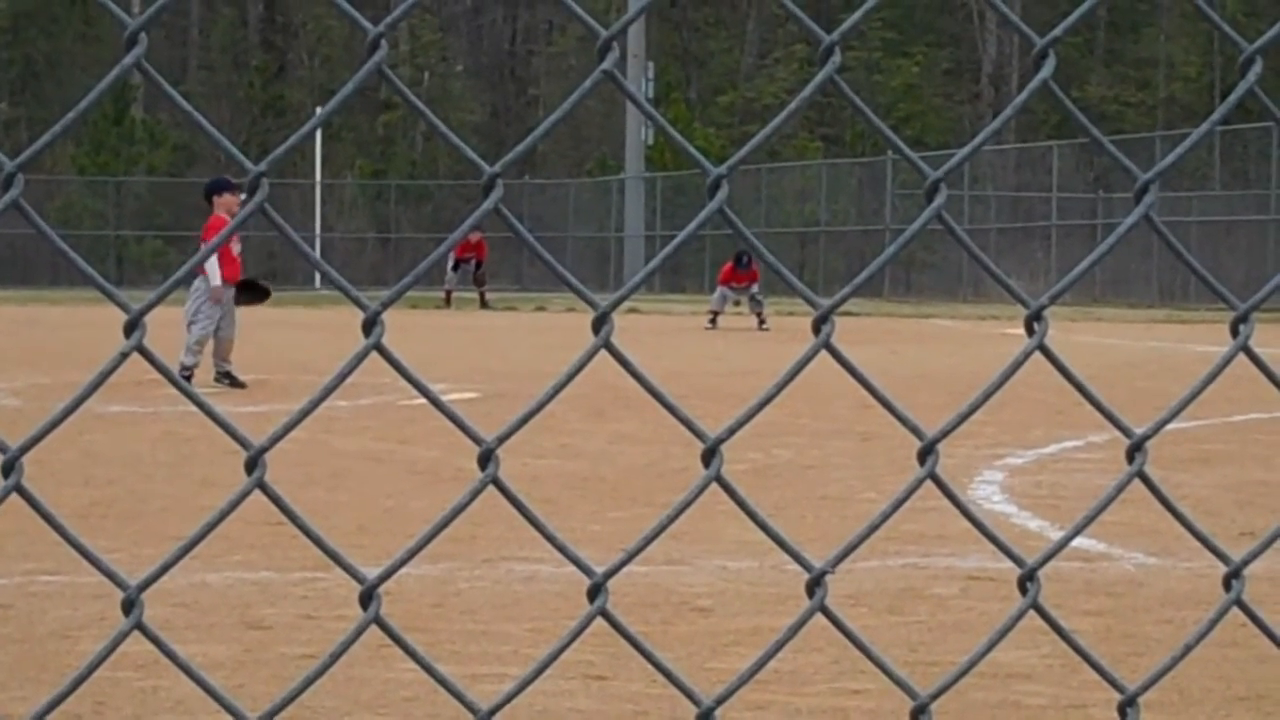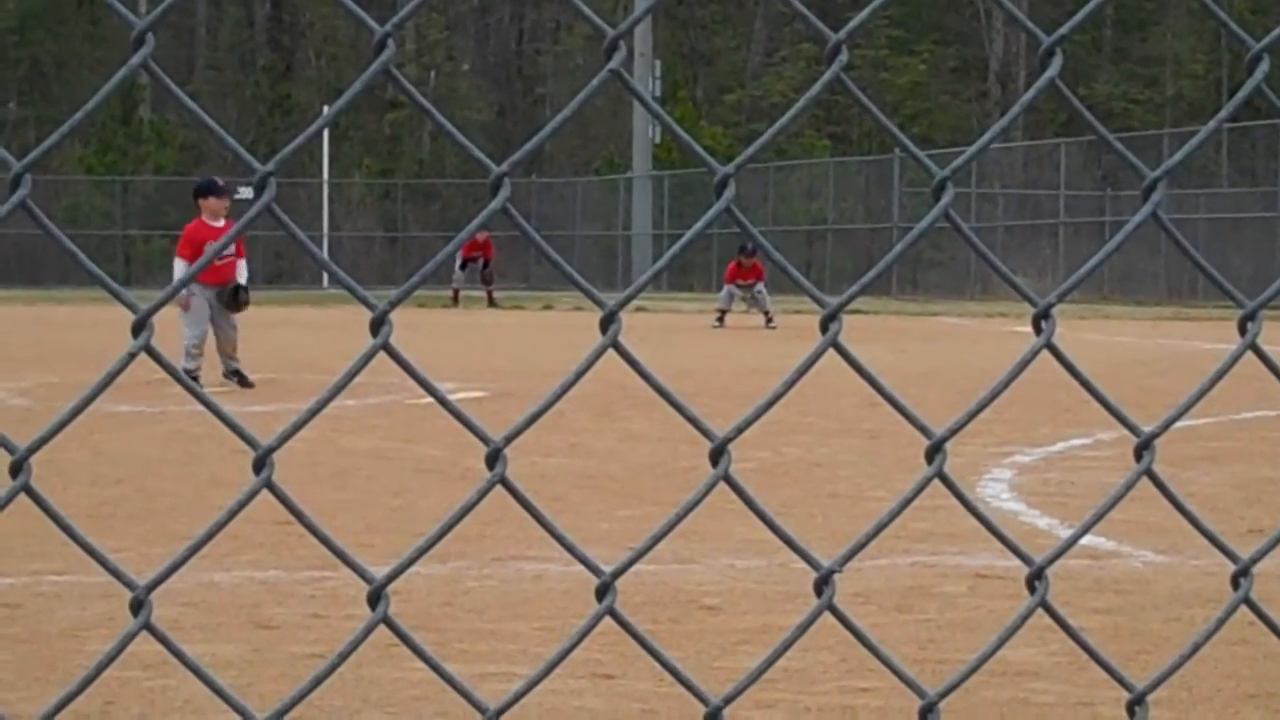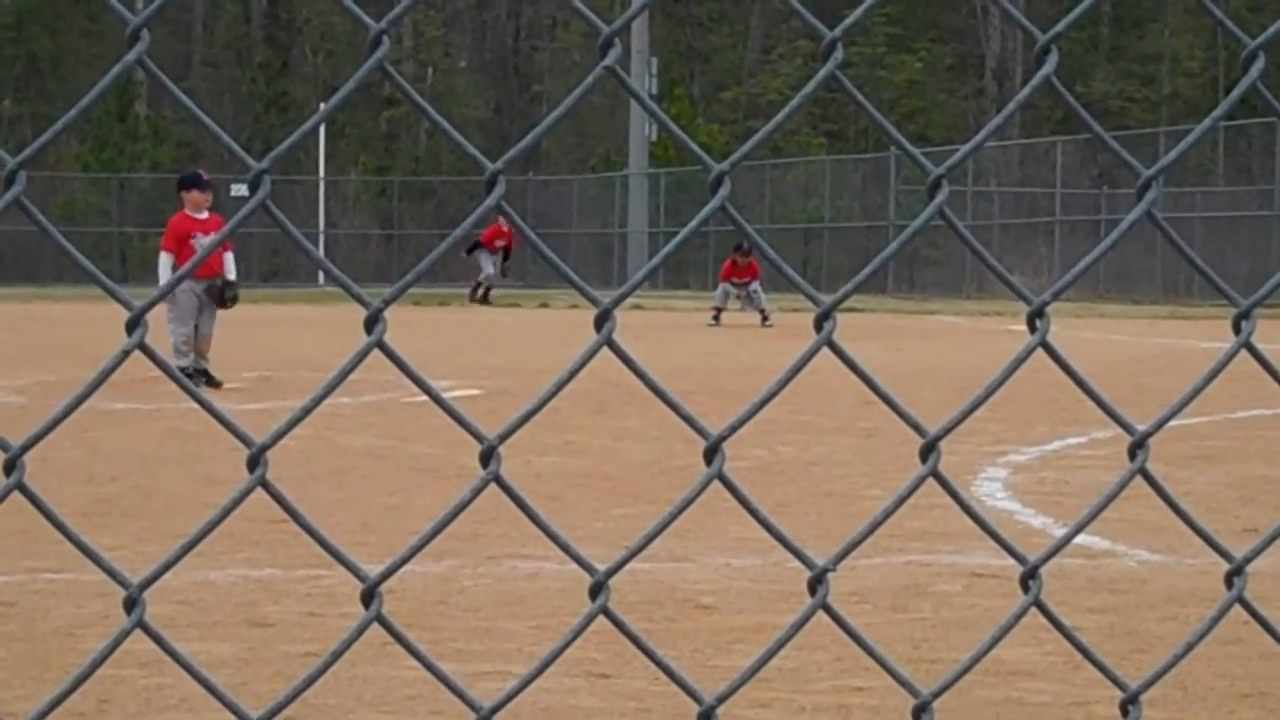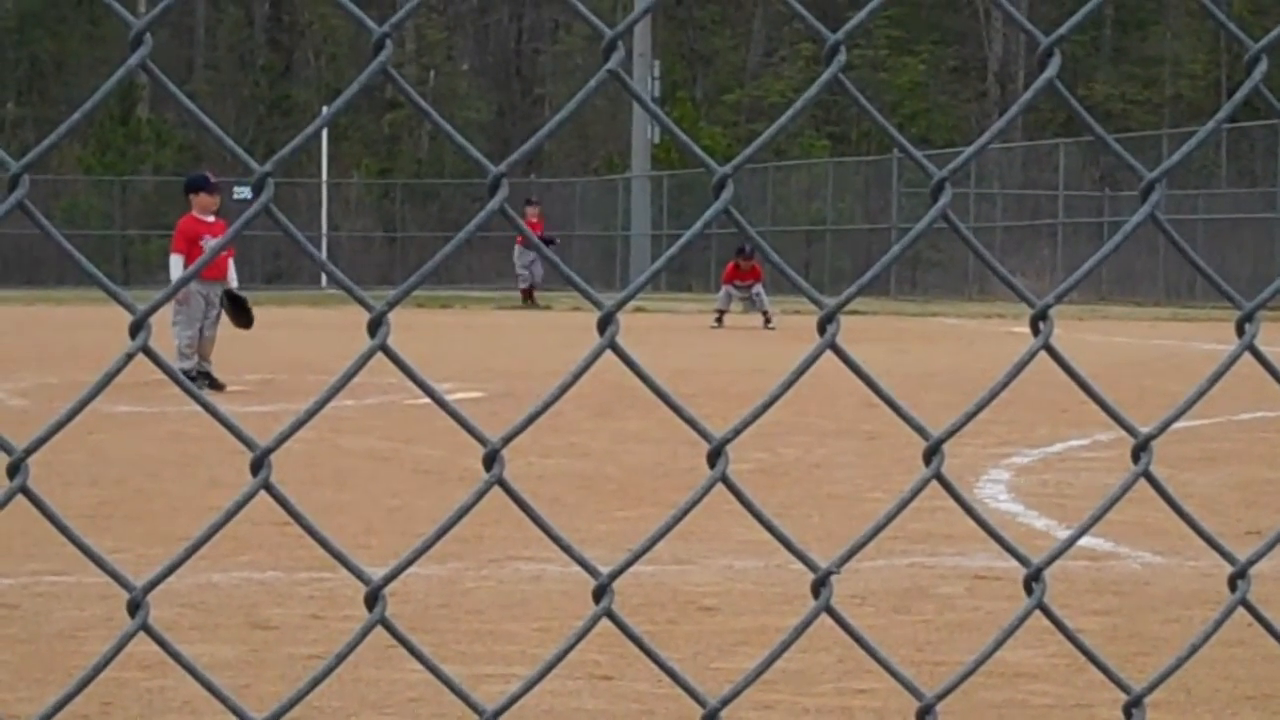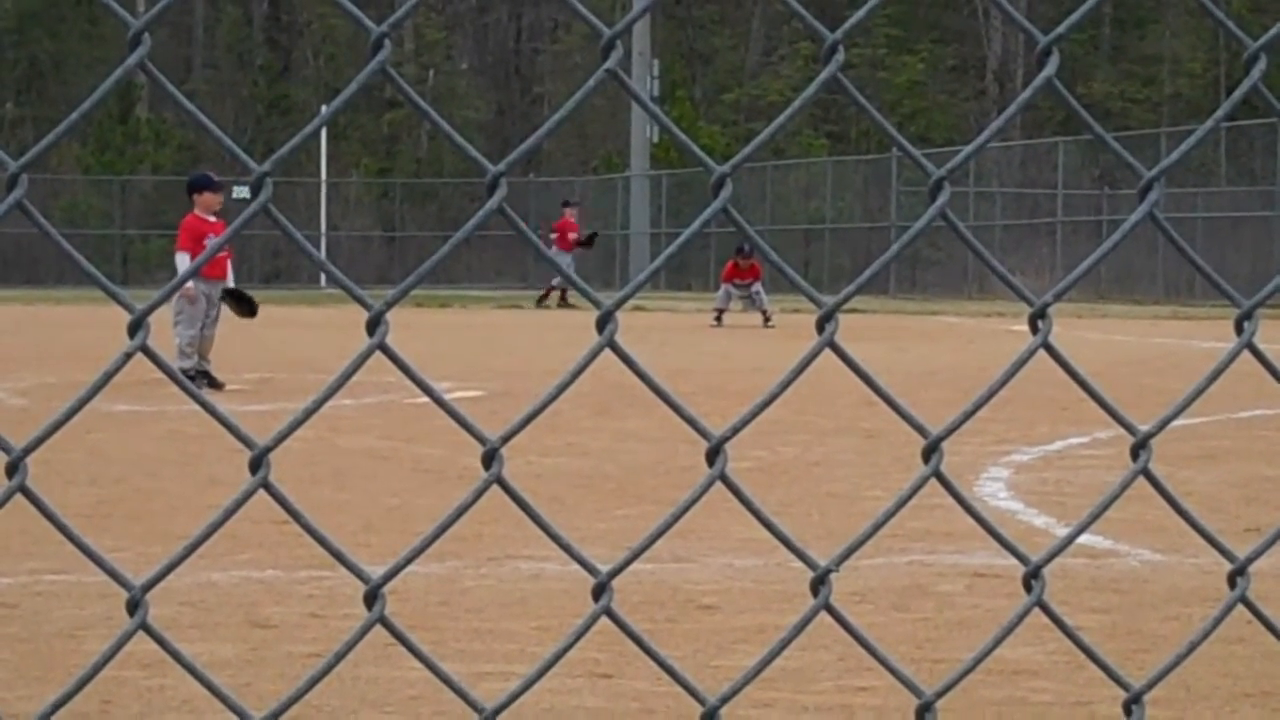
dt=0.5s
person 1, frame 1
left shoulder: (228, 225)
right shoulder: (216, 224)
right elbow: (209, 253)
left wrist: (239, 282)
right wrist: (216, 283)
left hip: (227, 288)
right hip: (211, 288)
left knee: (226, 332)
right knee: (202, 329)
left ankle: (223, 371)
right ankle: (186, 370)
person 1, frame 2
left shoulder: (233, 228)
right shoulder: (193, 229)
left elbow: (240, 258)
right elbow: (180, 261)
left wrist: (241, 284)
right wrist: (181, 290)
left hip: (223, 291)
right hip: (198, 290)
left knee: (229, 331)
right knee: (196, 332)
left ankle: (232, 369)
right ankle: (190, 373)
person 1, frame 3
left shoulder: (217, 221)
right shoulder: (177, 223)
left elbow: (226, 251)
right elbow: (166, 255)
left wrist: (230, 277)
right wrist: (165, 284)
left hip: (212, 284)
right hip: (186, 284)
left knee: (206, 329)
right knee: (184, 328)
left ankle: (201, 368)
right ankle: (183, 369)
person 1, frame 4
left shoulder: (222, 225)
right shoulder: (186, 225)
left elbow: (228, 257)
right elbow: (176, 256)
left wrist: (233, 285)
left hip: (217, 286)
right hip: (194, 285)
left knee: (209, 331)
right knee: (189, 330)
left ankle: (204, 370)
right ankle: (186, 372)
person 1, frame 5
left shoulder: (220, 224)
right shoulder: (190, 223)
right elbow: (181, 255)
left wrist: (229, 283)
right wrist: (187, 284)
left hip: (216, 285)
right hip: (196, 284)
left knee: (208, 330)
right knee: (190, 329)
left ankle: (202, 369)
right ankle: (186, 371)
